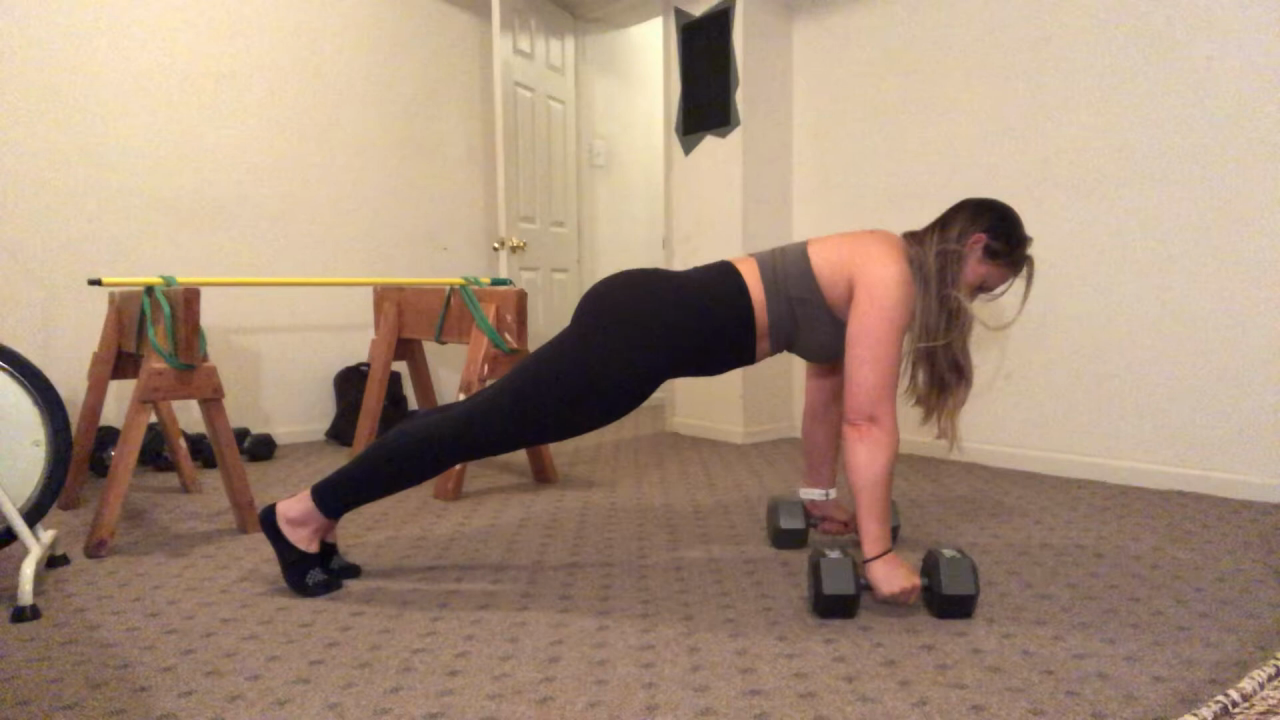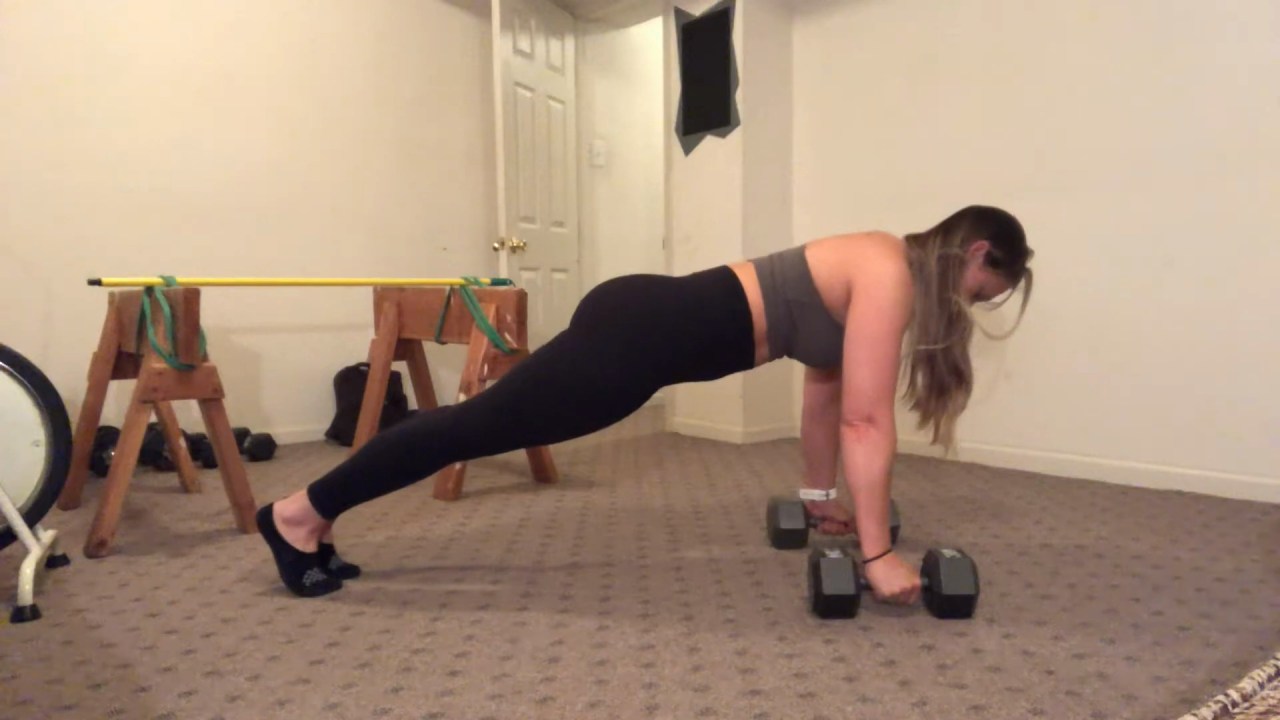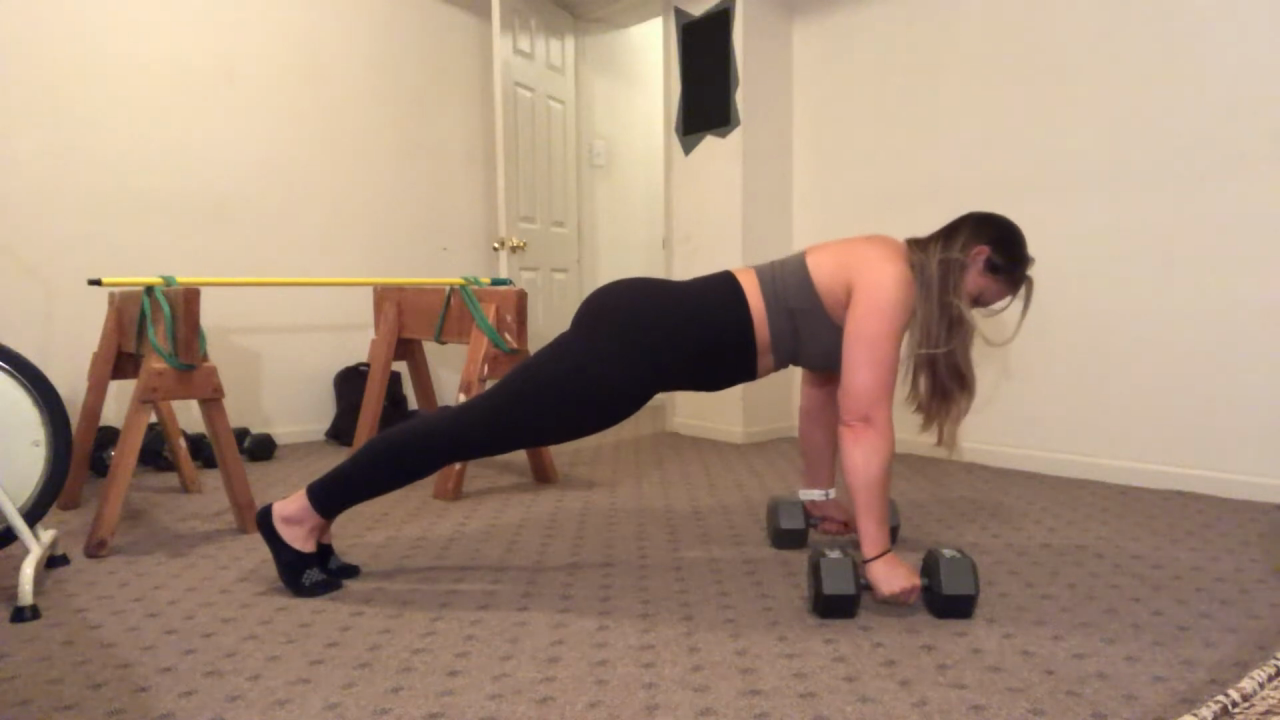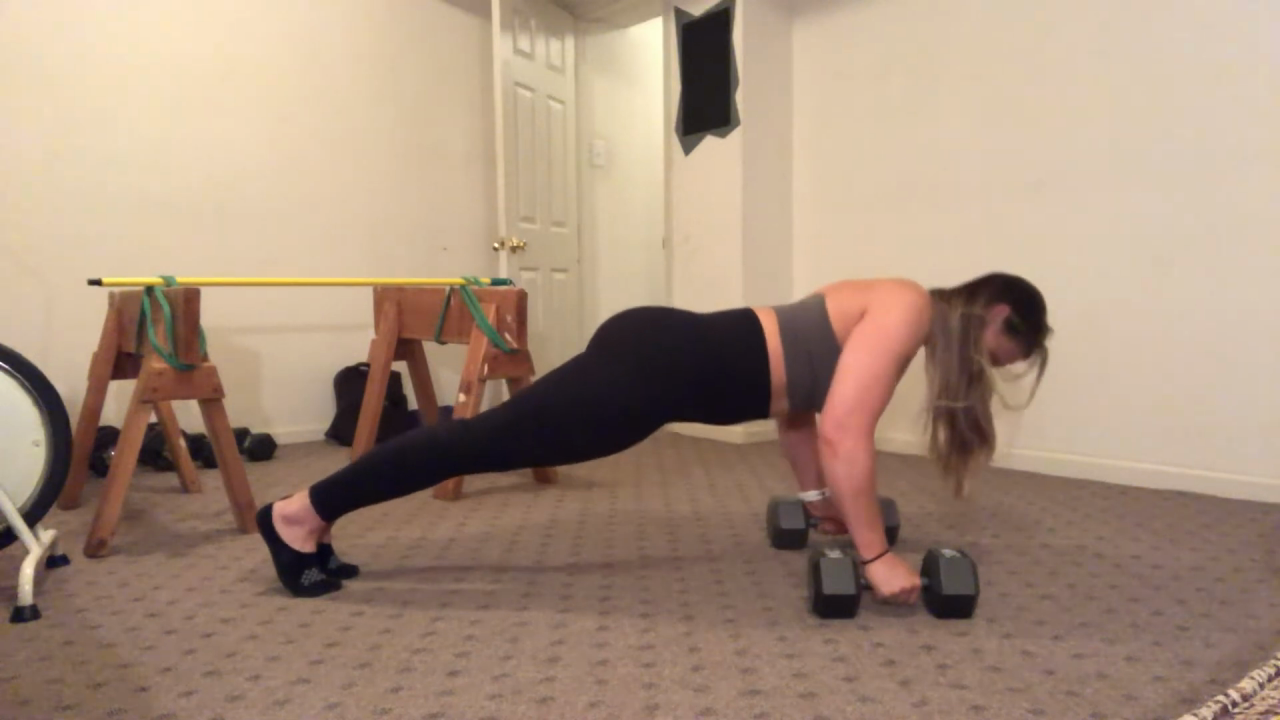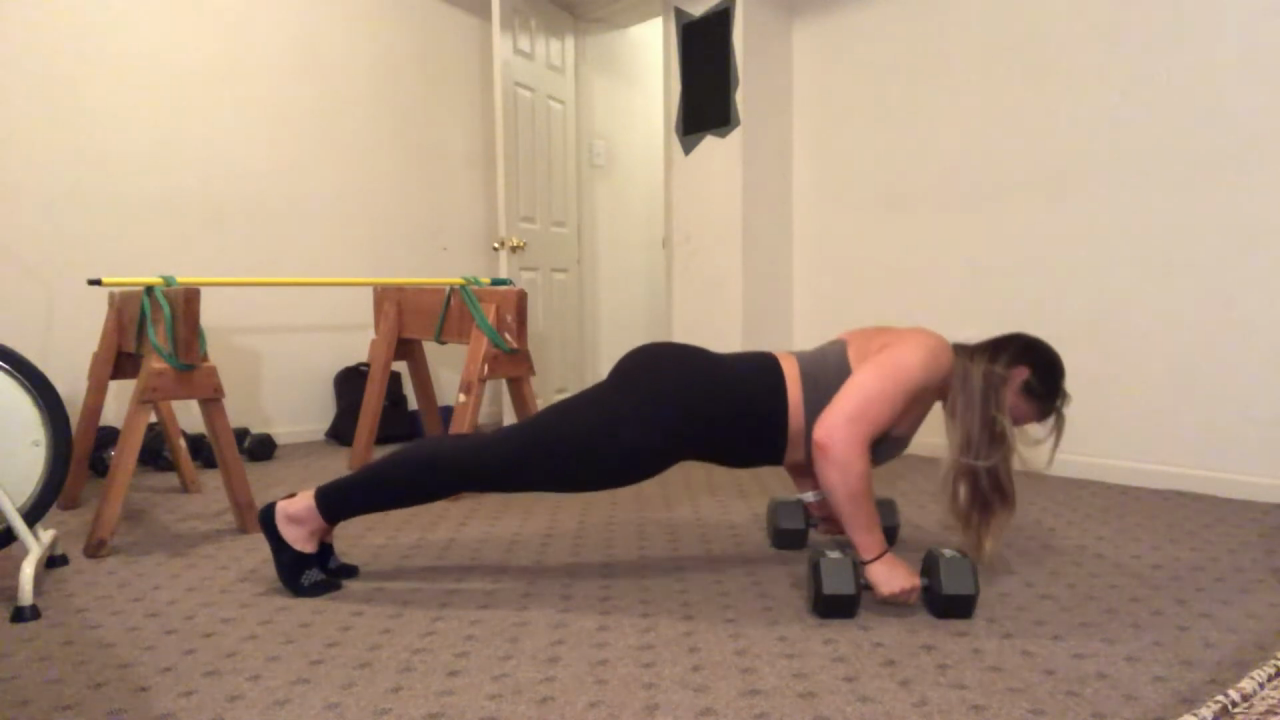
dt=0.5s
person 1, frame 1
left shoulder: (872, 266)
right shoulder: (892, 272)
left elbow: (827, 386)
right elbow: (868, 419)
left wrist: (819, 496)
right wrist: (878, 555)
left hip: (654, 316)
right hip: (648, 326)
left knee: (490, 420)
right knee: (488, 425)
left ankle: (320, 509)
right ankle: (303, 514)
person 1, frame 2
left shoulder: (878, 268)
right shoulder: (892, 273)
left elbow: (825, 388)
right elbow: (865, 419)
left wrist: (820, 497)
right wrist: (878, 554)
left hip: (657, 325)
right hip: (646, 333)
left knee: (484, 423)
right knee: (482, 424)
left ankle: (316, 513)
right ankle: (300, 514)
person 1, frame 3
left shoulder: (878, 273)
right shoulder: (893, 275)
left elbow: (822, 388)
right elbow: (863, 419)
left wrist: (820, 496)
right wrist: (878, 553)
left hip: (657, 332)
right hip: (646, 338)
left knee: (483, 428)
right knee: (478, 428)
left ankle: (314, 515)
right ankle: (299, 514)
person 1, frame 4
left shoulder: (888, 311)
right shoulder: (909, 309)
left elbow: (796, 409)
right elbow: (844, 433)
left wrist: (819, 499)
right wrist: (876, 556)
left hip: (669, 358)
right hip: (661, 367)
left knee: (491, 443)
right knee: (486, 441)
left ankle: (316, 515)
right ankle: (300, 512)
person 1, frame 5
left shoulder: (909, 362)
right shoulder: (931, 358)
right elbow: (835, 440)
left wrist: (824, 504)
right wrist: (877, 557)
left hip: (688, 394)
right hip: (681, 404)
left knee: (500, 459)
right knee: (496, 461)
left ankle: (317, 510)
right ankle: (304, 513)
